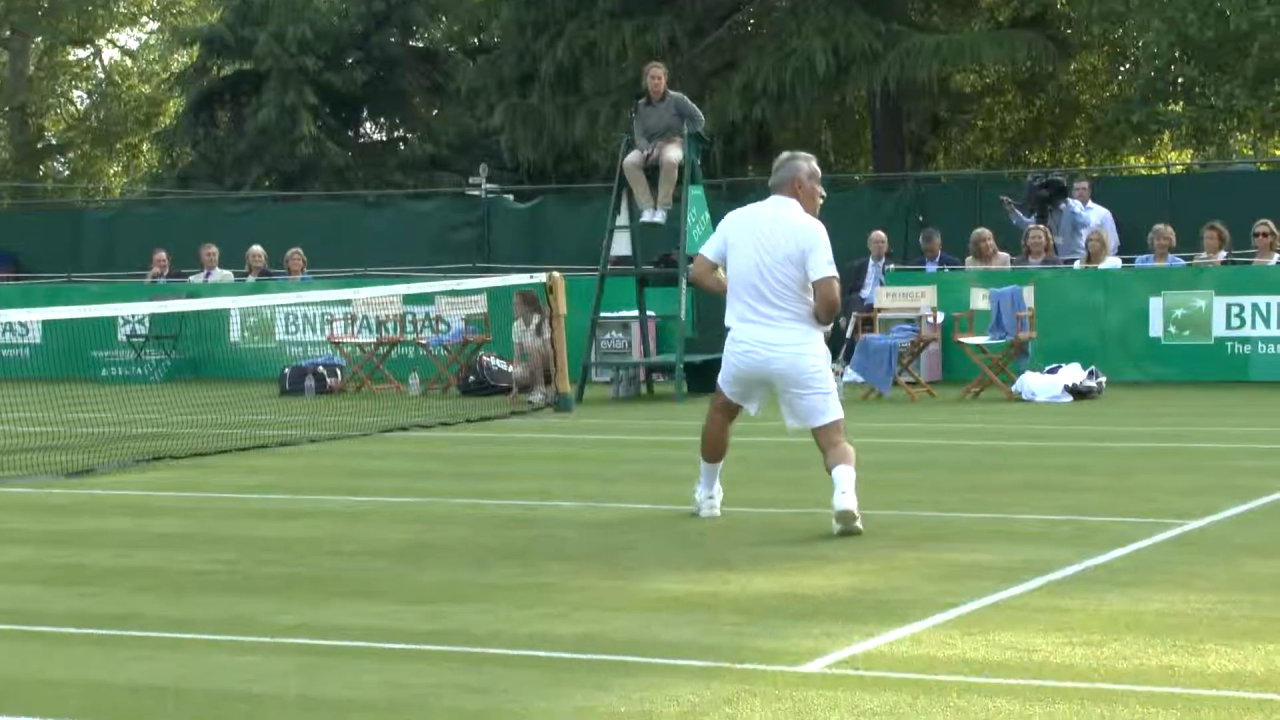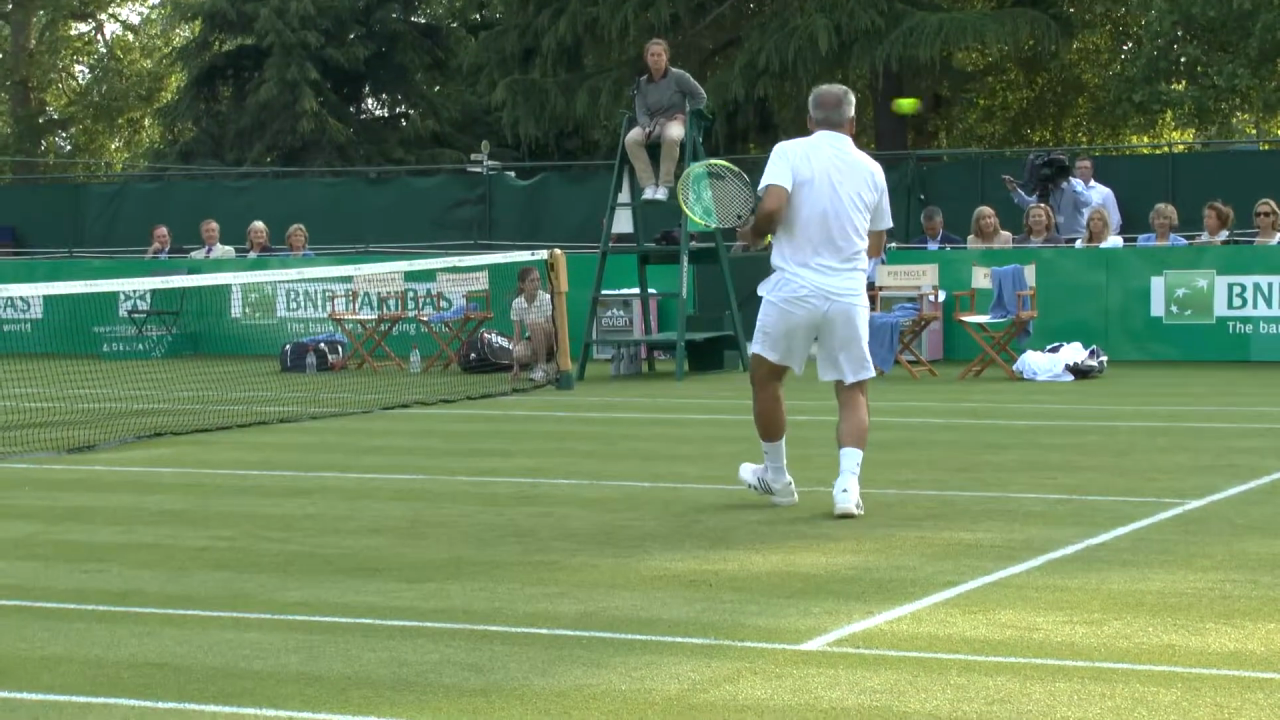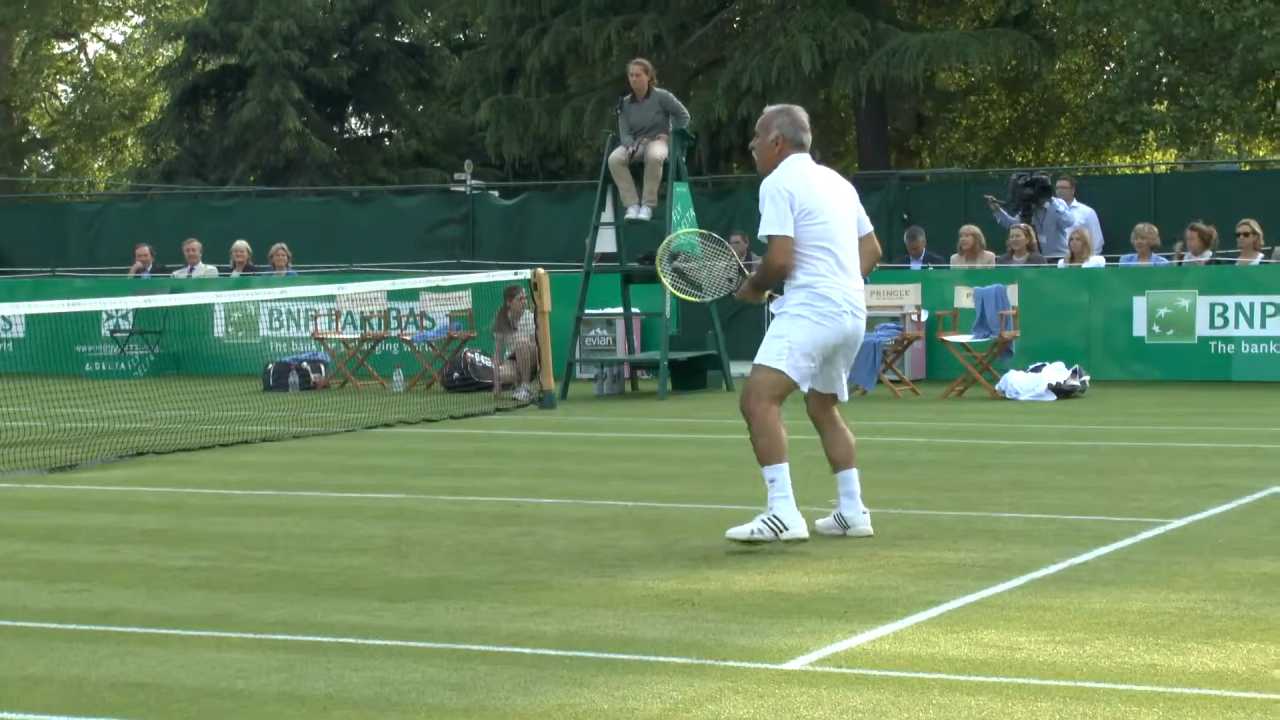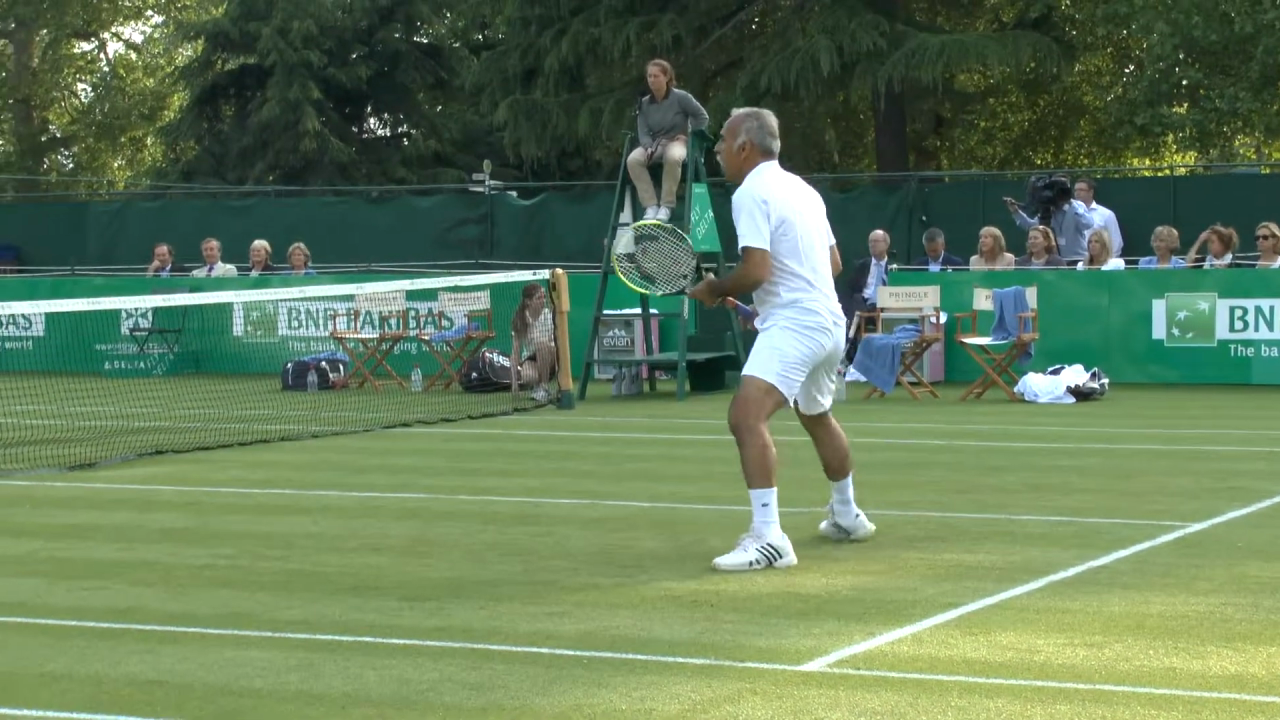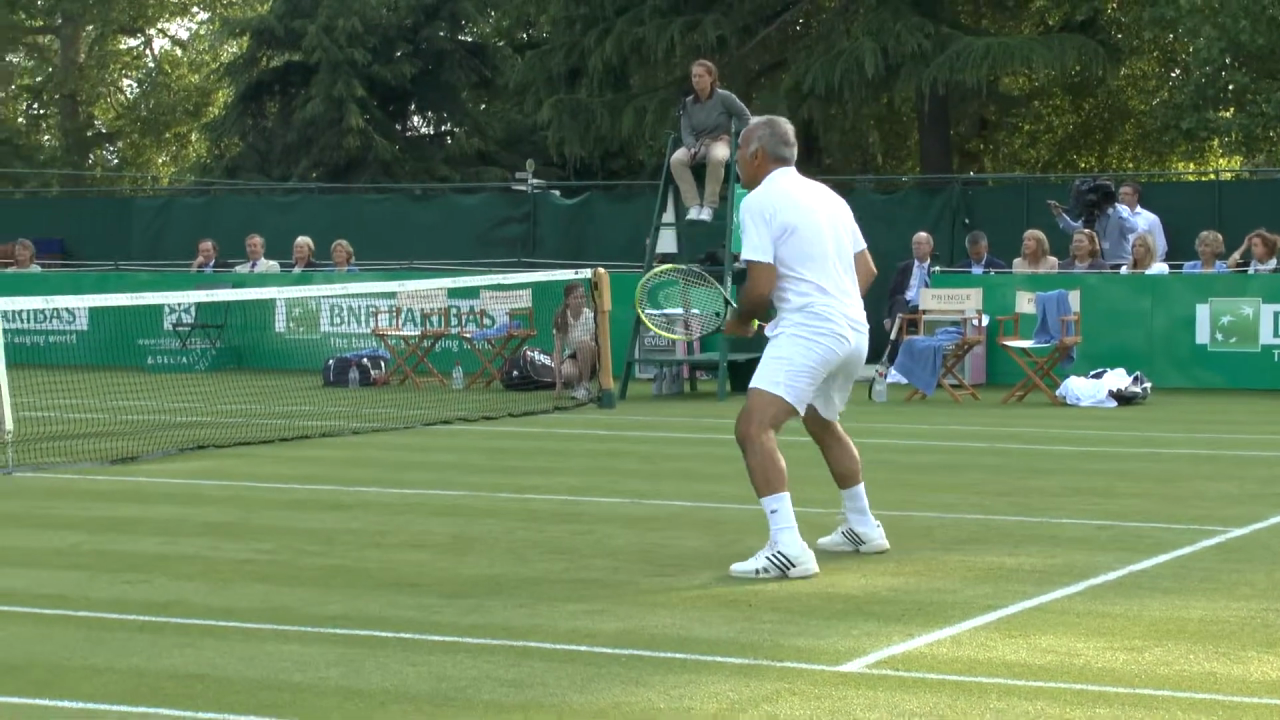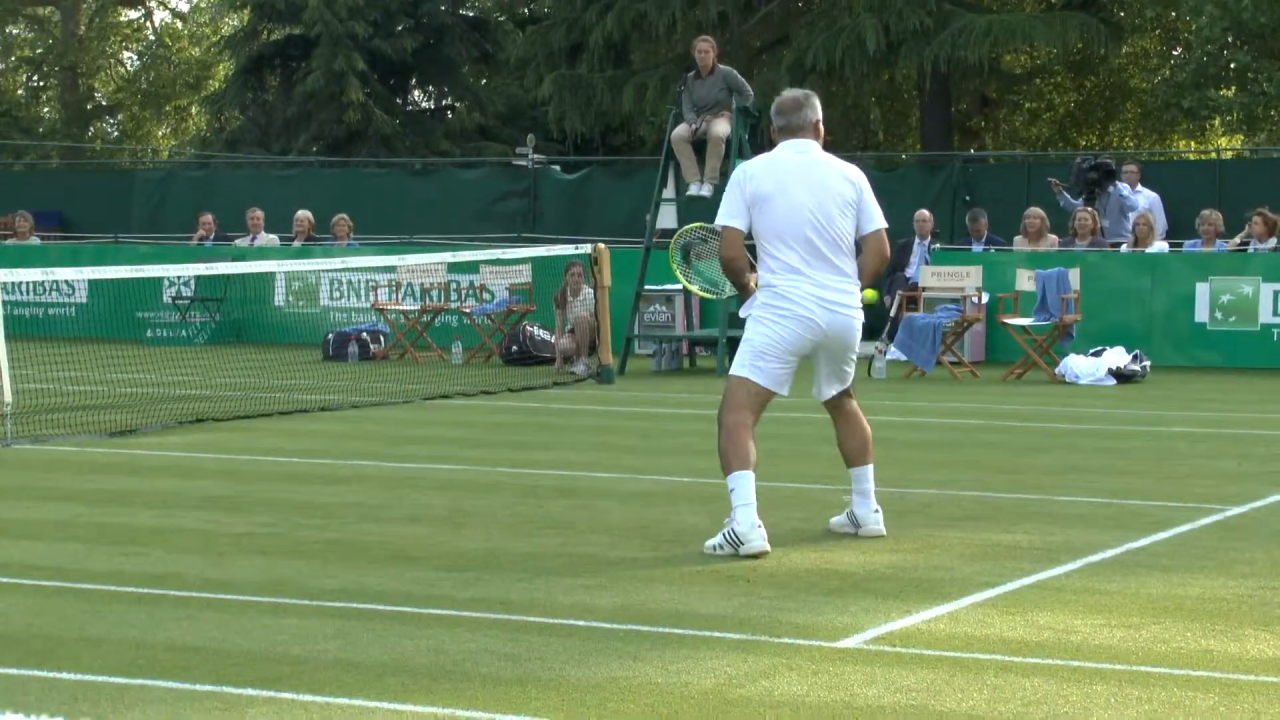
dt=0.4s
person 1, frame 1
left shoulder: (735, 219)
right shoulder: (809, 228)
left elbow: (699, 271)
right elbow: (830, 298)
right wrist: (819, 324)
left hip: (745, 348)
right hip: (800, 351)
left knee: (721, 412)
right knee: (835, 441)
left ankle: (707, 494)
right ankle: (844, 494)
person 1, frame 2
left shoulder: (789, 152)
right shoulder: (871, 169)
left elbow: (772, 205)
right elbow: (875, 245)
left wrist: (754, 232)
left hip: (792, 290)
right hip: (848, 296)
left knee: (764, 380)
right knee: (853, 395)
left ankle: (776, 477)
right ankle: (847, 486)
person 1, frame 3
left shoulder: (779, 183)
right shoulder: (838, 182)
left elbow: (780, 260)
right elbow: (872, 251)
left wrist: (753, 286)
left hip: (811, 310)
right hip: (851, 312)
left knee: (758, 401)
right knee: (823, 408)
left ankle: (783, 512)
right ankle: (852, 511)
person 1, frame 4
left shoulder: (751, 193)
right shoulder: (802, 188)
left elbow: (755, 272)
right elbow: (834, 263)
left wrist: (713, 289)
left hip: (793, 326)
right hip: (826, 324)
left knee: (746, 417)
right knee: (817, 418)
left ankle: (769, 538)
right ankle: (847, 515)
person 1, frame 5
left shoulder: (759, 201)
right shoulder: (828, 196)
left elbow: (761, 287)
right elbow: (867, 270)
left wrist: (741, 319)
left hip: (807, 331)
right hip: (851, 331)
left knee: (753, 428)
right knee: (822, 425)
left ankle: (788, 547)
right ankle: (863, 526)
person 1, frame 6
left shoulder: (749, 172)
right shoulder: (850, 174)
left elbow: (730, 253)
right elbow: (880, 253)
left wrist: (745, 287)
left hip: (782, 311)
right hip: (843, 313)
left knee: (736, 415)
right knee: (842, 403)
left ankle: (745, 523)
right ankle: (866, 510)
